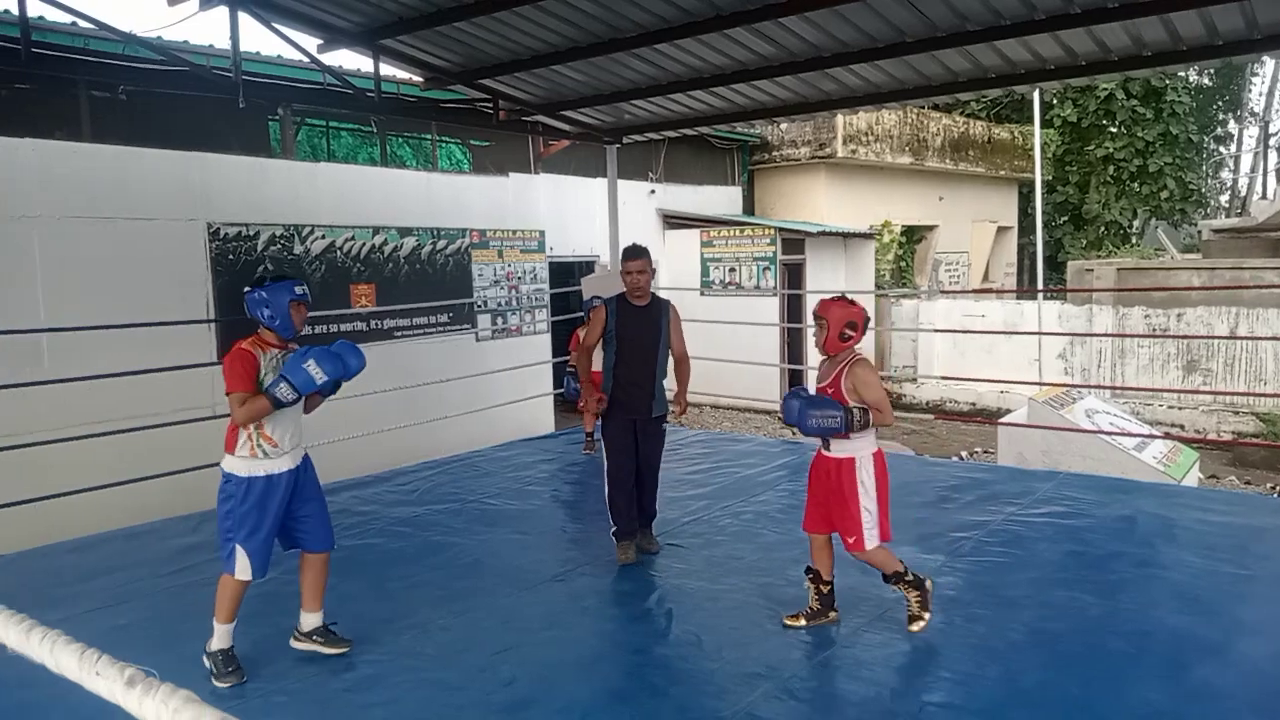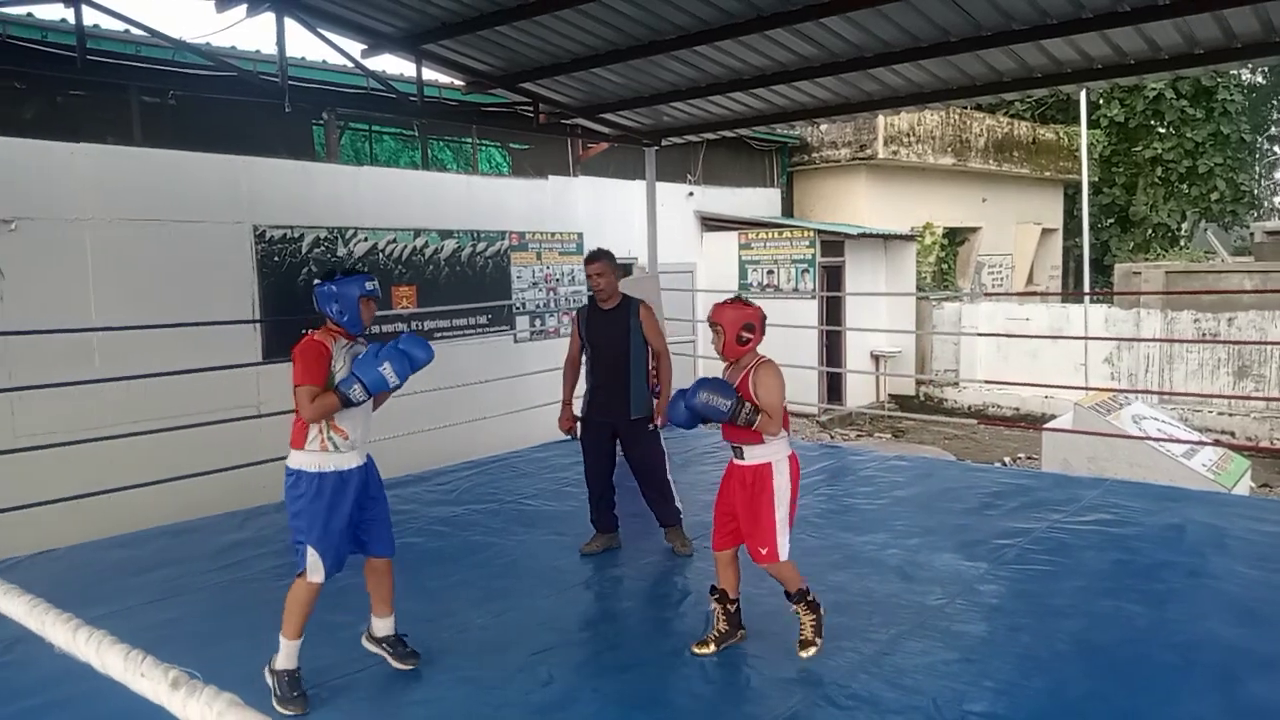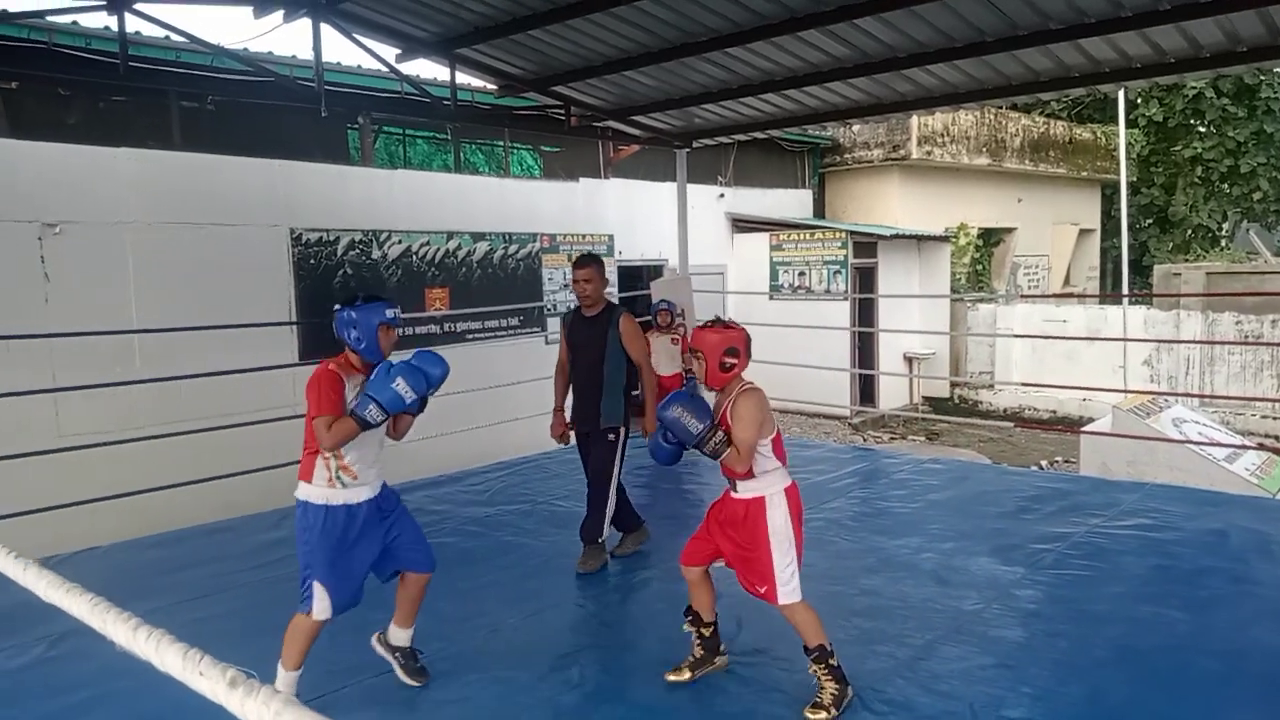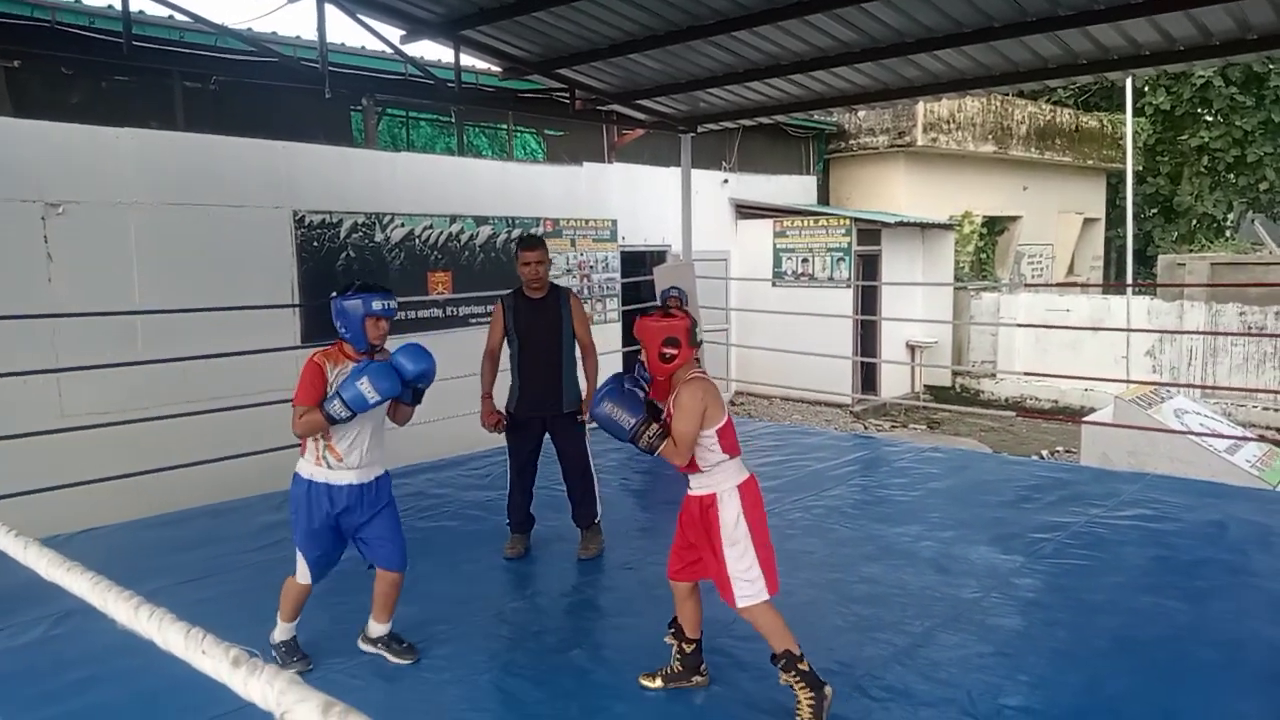
dt=0.7s
person 1, frame 1
left shoulder: (295, 352)
right shoulder: (244, 355)
right elbow: (244, 413)
left wrist: (329, 377)
right wrist: (291, 386)
left hip: (294, 467)
right hip: (250, 476)
left knee: (318, 547)
right knee: (244, 564)
left ankle: (311, 627)
right ankle: (220, 645)
person 1, frame 2
left shoulder: (359, 347)
right shoulder: (314, 347)
right elbow: (309, 410)
left wrist: (391, 374)
right wrist: (359, 385)
left hip: (357, 466)
right hip: (316, 474)
left knee: (380, 554)
right knee: (314, 572)
left ankle: (382, 632)
right ankle: (283, 666)
person 1, frame 3
left shoulder: (377, 372)
right shoulder: (329, 376)
left elbow: (395, 432)
right elbow: (328, 437)
left wrist: (416, 397)
right wrist: (376, 405)
left hip: (373, 497)
right hip: (326, 506)
left knee: (419, 567)
right knee: (319, 607)
left ankle: (395, 641)
right ankle: (281, 694)
person 1, frame 4
left shoulder: (386, 362)
right shoulder: (320, 365)
left elbow: (399, 417)
right elbow: (301, 426)
left wrist: (413, 388)
right wrist: (347, 402)
left hip: (370, 483)
right hip: (320, 487)
left knee: (392, 566)
right knee: (308, 575)
left ankle: (377, 633)
right ankle: (282, 638)
person 2, frame 1
left shoulder: (861, 368)
right shoulder: (829, 365)
left elbow: (886, 414)
left wrist: (846, 416)
right wrist: (807, 410)
left hip: (859, 463)
right hip: (828, 458)
left knee: (860, 544)
right knee: (817, 532)
left ankle: (914, 586)
right ankle: (822, 604)
person 2, frame 2
left shoulder: (765, 372)
right shoulder: (731, 371)
left elbow: (771, 424)
left wrist: (733, 409)
right wrist: (699, 408)
left hip: (771, 470)
right hip: (739, 468)
left knee: (769, 557)
right knee: (722, 549)
left ankle: (808, 607)
right ankle: (729, 625)
person 2, frame 3
left shoulder: (747, 401)
right shoulder: (726, 398)
left elbow: (741, 462)
left wrist: (703, 433)
right wrist: (684, 434)
left hip: (768, 504)
right hip: (736, 499)
left knee: (784, 598)
right knee: (692, 565)
left ankle: (833, 679)
right ankle: (706, 651)
person 2, frame 4
left shoulder: (692, 390)
right shoulder: (683, 385)
left elbow: (678, 454)
right elbow: (678, 433)
left wrist: (636, 424)
right wrist: (646, 409)
left hip: (728, 499)
right hip: (701, 497)
left knee: (749, 601)
right knee: (681, 580)
right ankle: (689, 665)
person 3, frame 1
left shoulder: (666, 311)
right shoulder: (606, 309)
left elbow: (680, 357)
right elbow: (585, 349)
left wrist: (681, 390)
right wrist: (587, 386)
left hip: (653, 408)
right hip: (615, 408)
left knee: (648, 470)
right knee: (619, 473)
left ankle: (643, 528)
right ankle: (623, 537)
person 3, frame 2
left shoulder: (639, 311)
right shoulder: (582, 316)
left elbow: (661, 354)
right elbow: (573, 361)
left wrist: (664, 398)
right wrist: (566, 405)
left hip: (636, 411)
right hip: (595, 412)
left knee: (652, 470)
right knee: (596, 475)
left ankle: (673, 528)
right ankle: (605, 531)
person 3, frame 3
left shoulder: (621, 320)
right shoulder: (569, 321)
left elbow: (644, 367)
right elbow: (563, 367)
left wrist: (649, 414)
right wrist: (558, 412)
left hip: (610, 419)
right hip: (580, 417)
left knee: (601, 482)
right knee: (602, 481)
left ankle: (594, 544)
right ankle: (633, 529)
person 3, frame 4
left shoulder: (568, 301)
right shoulder: (505, 306)
left elbow: (587, 347)
right elbow: (492, 353)
left wrist: (591, 390)
right wrist: (486, 398)
left hip: (566, 404)
right hip: (521, 405)
left knee: (577, 466)
right knee: (520, 469)
left ankle: (590, 528)
right ankle: (519, 531)
